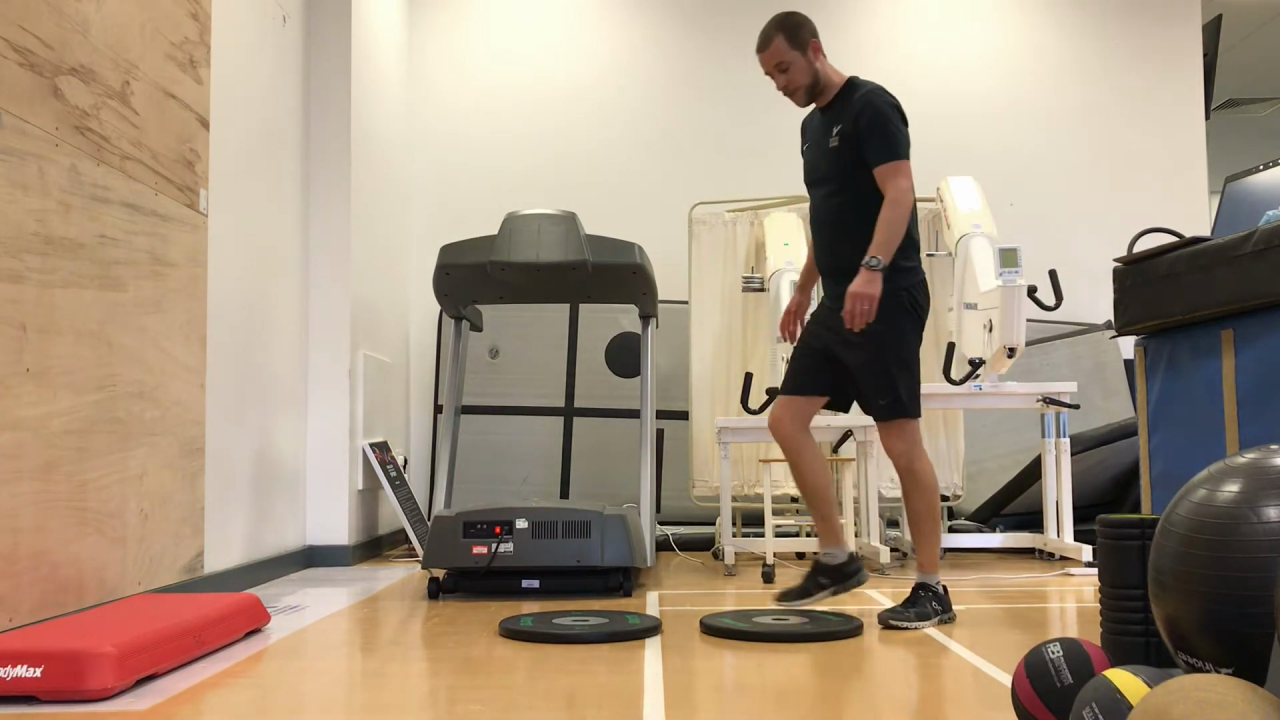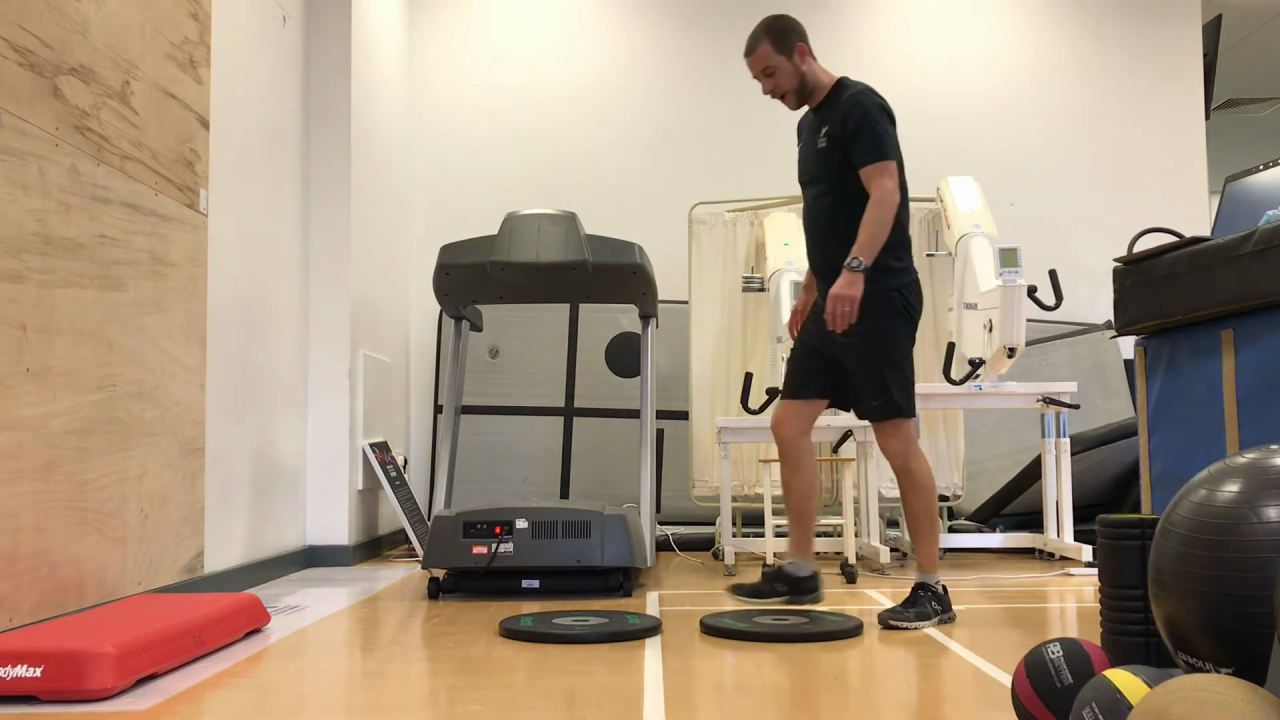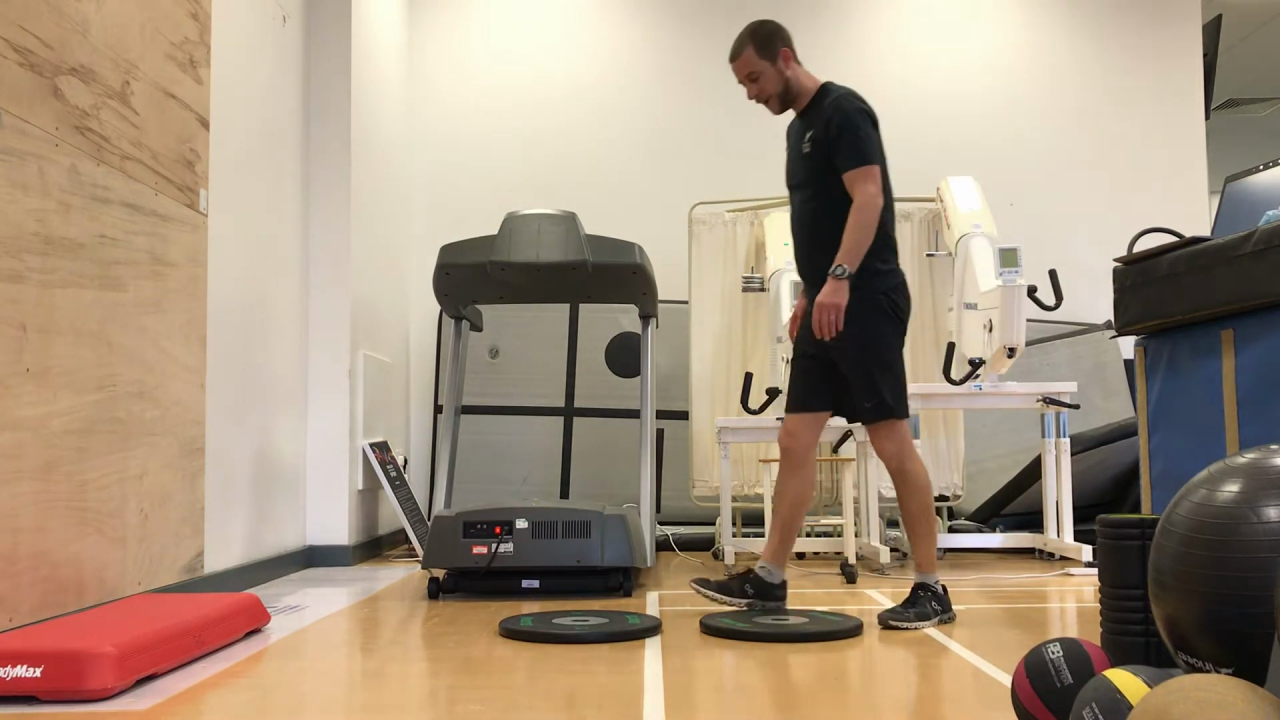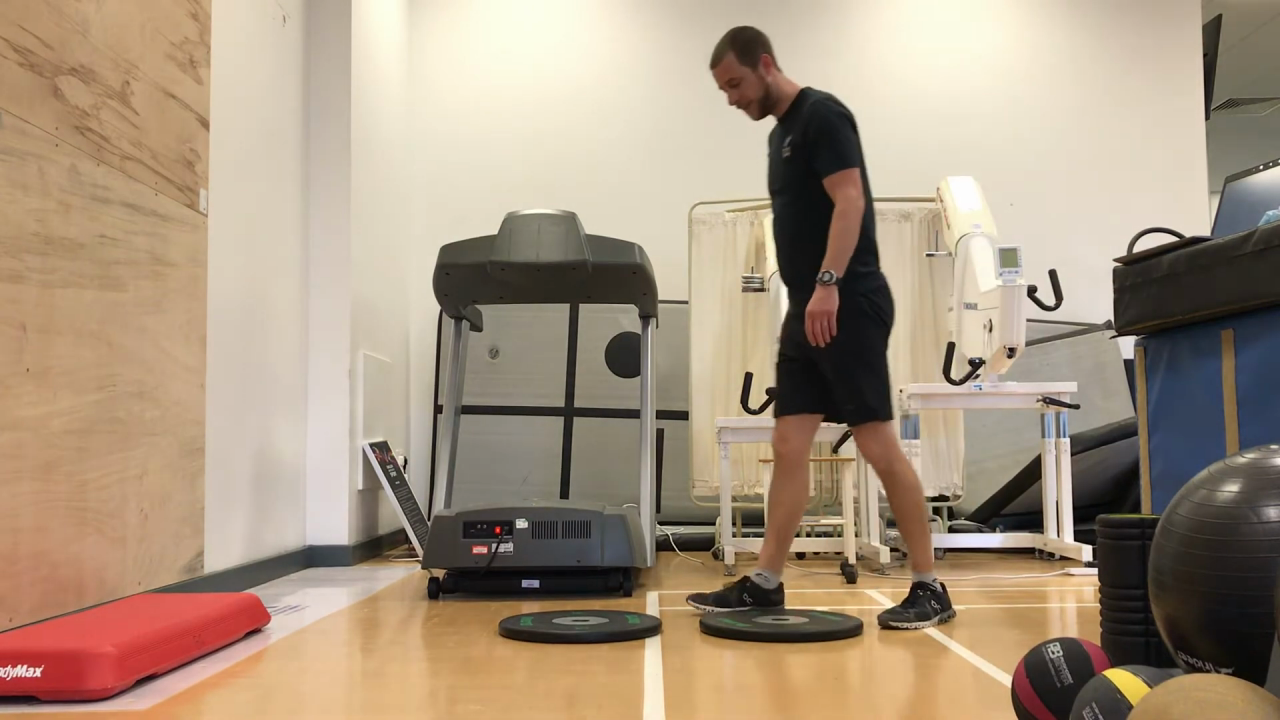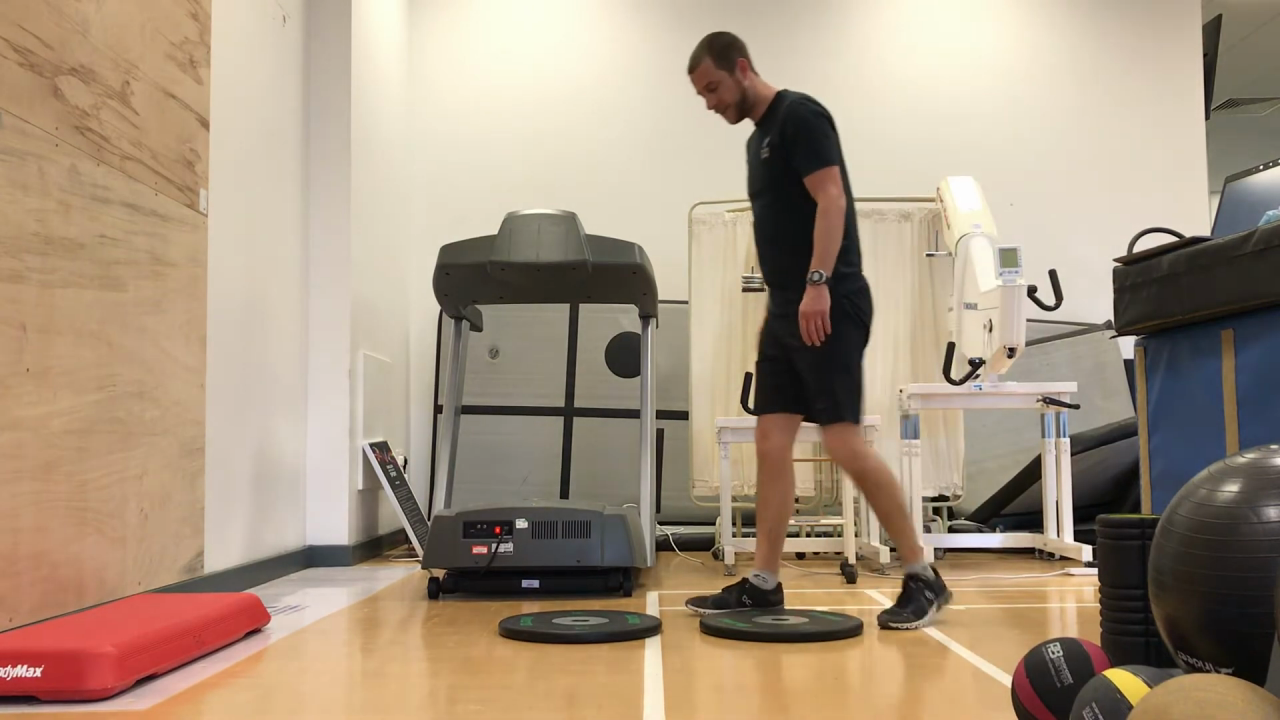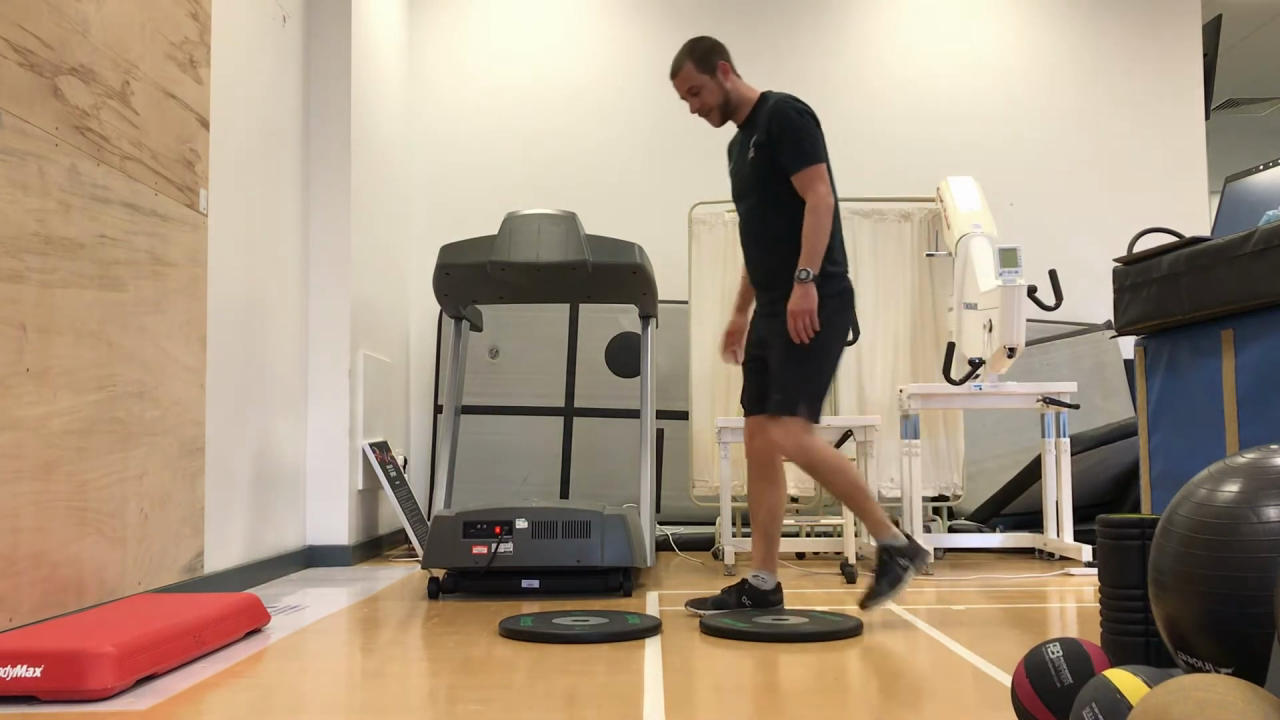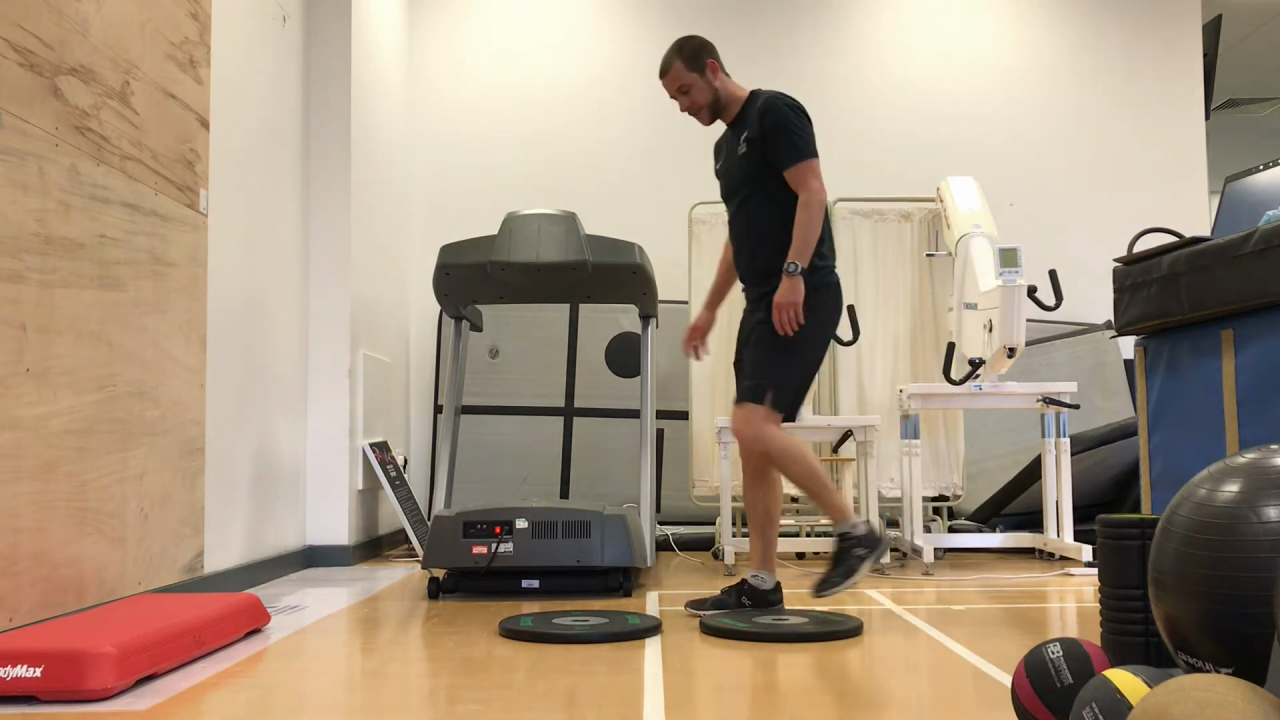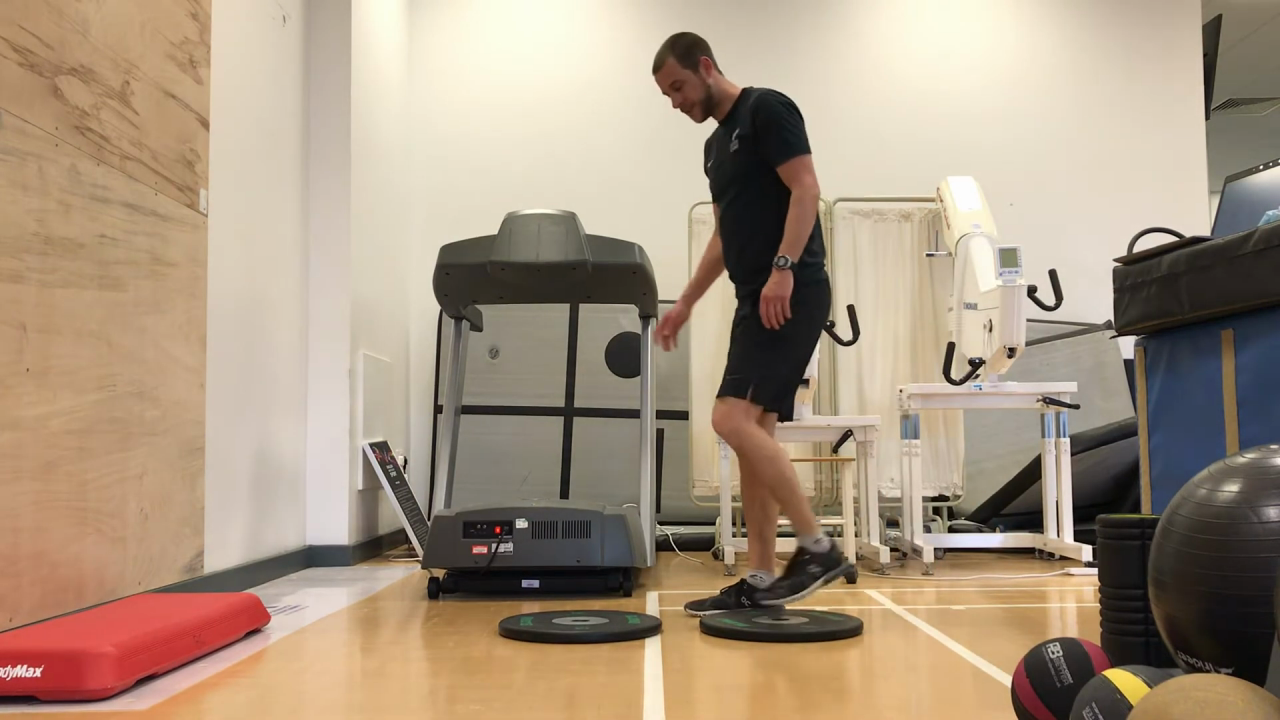
dt=0.1s
person 1, frame 1
left shoulder: (870, 106)
right shoulder: (812, 124)
left elbow: (899, 193)
left wrist: (873, 270)
right wrist: (803, 290)
left hip: (885, 298)
right hip: (837, 303)
left knee: (900, 443)
right knee: (786, 419)
left ankle: (932, 588)
right ankle: (835, 557)
person 1, frame 2
left shoulder: (859, 106)
right shoulder: (810, 123)
left elbow: (886, 194)
left wrist: (854, 272)
right wrist: (807, 290)
left hip: (877, 297)
right hip: (831, 305)
left knee: (896, 443)
right knee: (789, 426)
left ankle: (929, 588)
right ankle: (798, 570)
person 1, frame 3
left shoulder: (842, 110)
right shoulder: (799, 125)
left elbow: (869, 199)
left wrist: (840, 279)
left hip: (865, 300)
right hip: (822, 307)
left knee: (891, 444)
right knee: (795, 442)
left ankle: (931, 588)
right ankle: (768, 577)
person 1, frame 4
left shoulder: (821, 115)
right shoulder: (779, 132)
left elbow: (849, 203)
left wrist: (829, 286)
left hip: (847, 305)
right hip: (806, 309)
left knee: (877, 444)
right knee: (789, 445)
left ankle: (928, 588)
right ankle: (764, 582)
person 1, frame 5
left shoulder: (798, 115)
right shoulder: (759, 138)
left elbow: (831, 201)
left wrist: (817, 284)
right wrist: (775, 304)
left hip: (828, 304)
right hip: (788, 310)
left knee: (844, 444)
right knee: (770, 445)
left ankle: (921, 576)
right ankle: (762, 582)
person 1, frame 6
left shoulder: (784, 116)
right shoulder: (739, 146)
left elbow: (820, 200)
left wrist: (804, 284)
right wrist: (741, 312)
left hip: (813, 304)
right hip: (773, 308)
left knee: (791, 438)
right knee: (759, 441)
left ankle: (894, 545)
right ankle: (761, 582)
person 1, frame 7
left shoulder: (775, 113)
right shoulder: (726, 144)
left elbow: (811, 194)
left wrist: (794, 274)
right wrist: (708, 309)
left hip: (800, 297)
right hip: (761, 303)
left knee: (756, 427)
right knee: (752, 440)
left ankle: (853, 530)
right ankle: (761, 581)
person 1, frame 8
left shoulder: (766, 109)
right shoulder: (716, 144)
left elbow: (805, 188)
left wrist: (784, 268)
right wrist: (685, 303)
left hip: (790, 294)
right hip: (755, 301)
left knee: (734, 420)
right knee: (753, 436)
left ankle: (817, 548)
right ankle: (760, 578)
